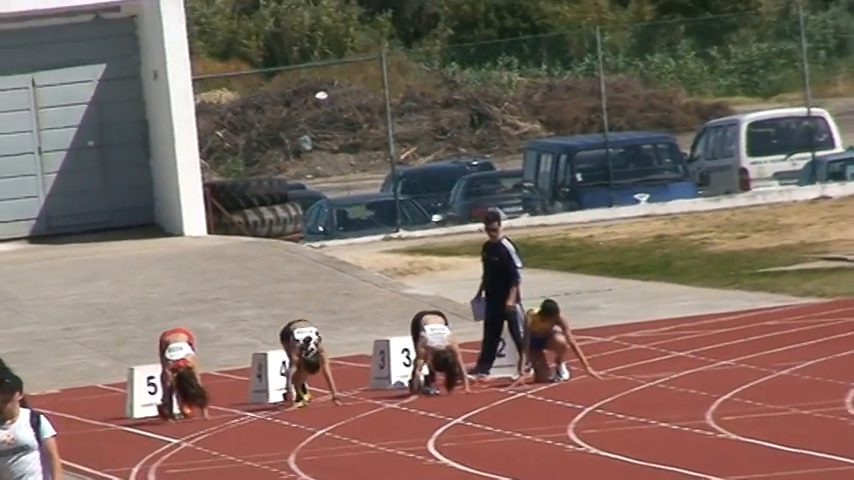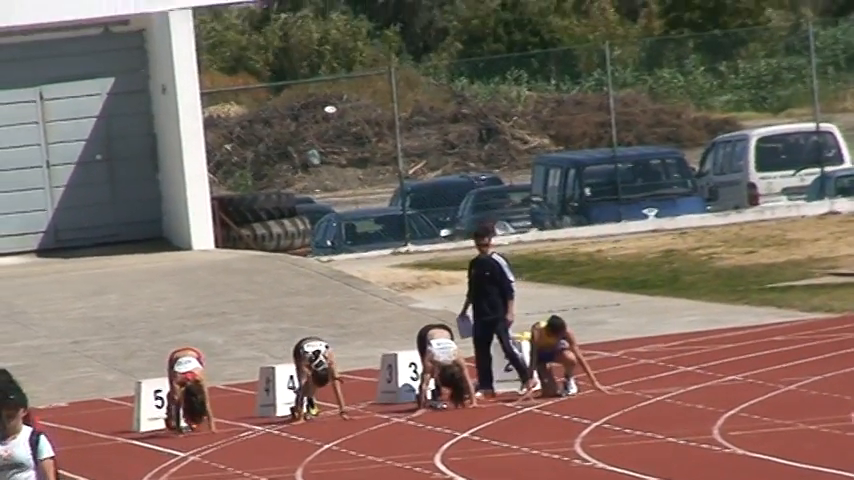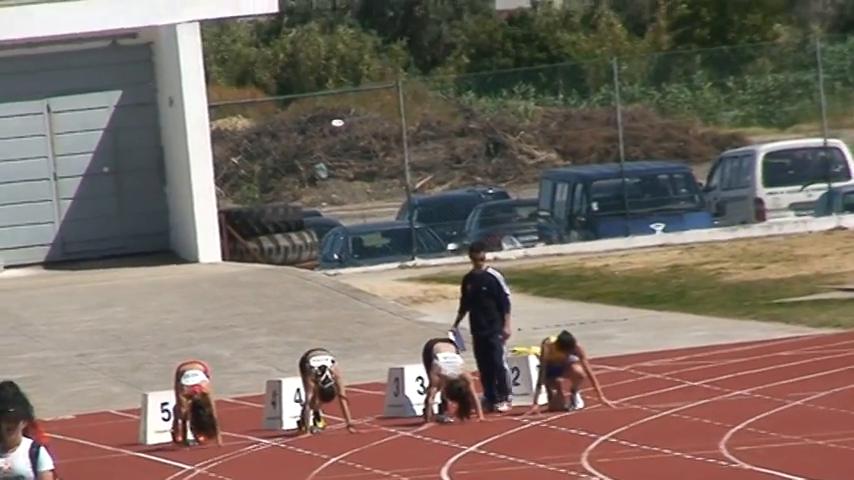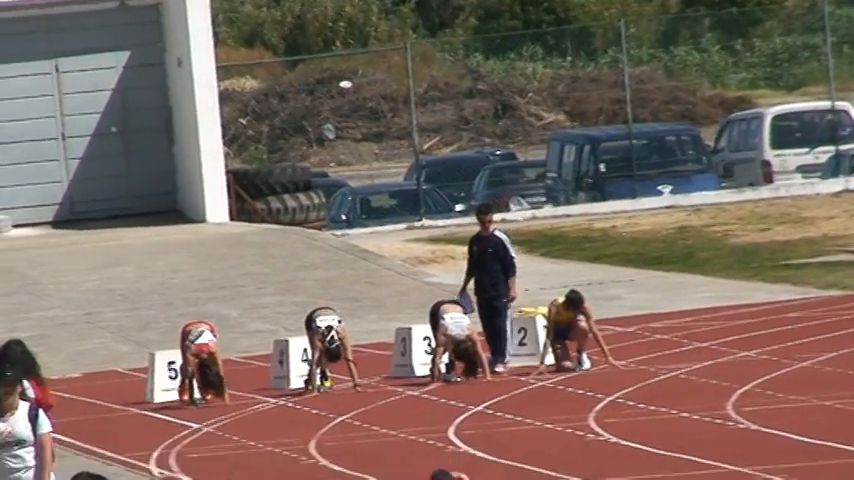
dt=0.3s
person 1, frame 1
left shoulder: (507, 247)
right shoulder: (486, 247)
left elbow: (516, 275)
left wrist: (512, 298)
right wrist: (480, 292)
left hip: (508, 300)
right hip: (492, 300)
left knee: (518, 333)
right knee: (489, 335)
right ankle: (482, 369)
person 1, frame 2
left shoulder: (499, 262)
right shoulder: (473, 264)
left elbow: (509, 289)
left wrist: (510, 312)
right wrist: (464, 310)
left hip: (499, 315)
right hip: (480, 316)
left knee: (508, 347)
right knee: (481, 352)
left ankle: (527, 379)
right ankle: (485, 385)
person 1, frame 3
left shoulder: (494, 276)
right shoulder: (467, 279)
left elbow: (505, 302)
right elbow: (464, 305)
left wrist: (507, 325)
right wrist: (455, 325)
left hip: (495, 329)
right hip: (477, 330)
left knee: (498, 363)
right knee: (484, 366)
left ankle: (504, 398)
right ankle: (491, 399)
person 1, frame 4
left shoulder: (501, 239)
right shoulder: (474, 241)
left elbow: (511, 266)
right elbow: (471, 267)
left wrist: (512, 289)
right wrist: (464, 287)
left hip: (500, 291)
right hip: (482, 291)
left knee: (501, 325)
right knee: (488, 326)
left ankle: (500, 360)
right ankle: (496, 357)
